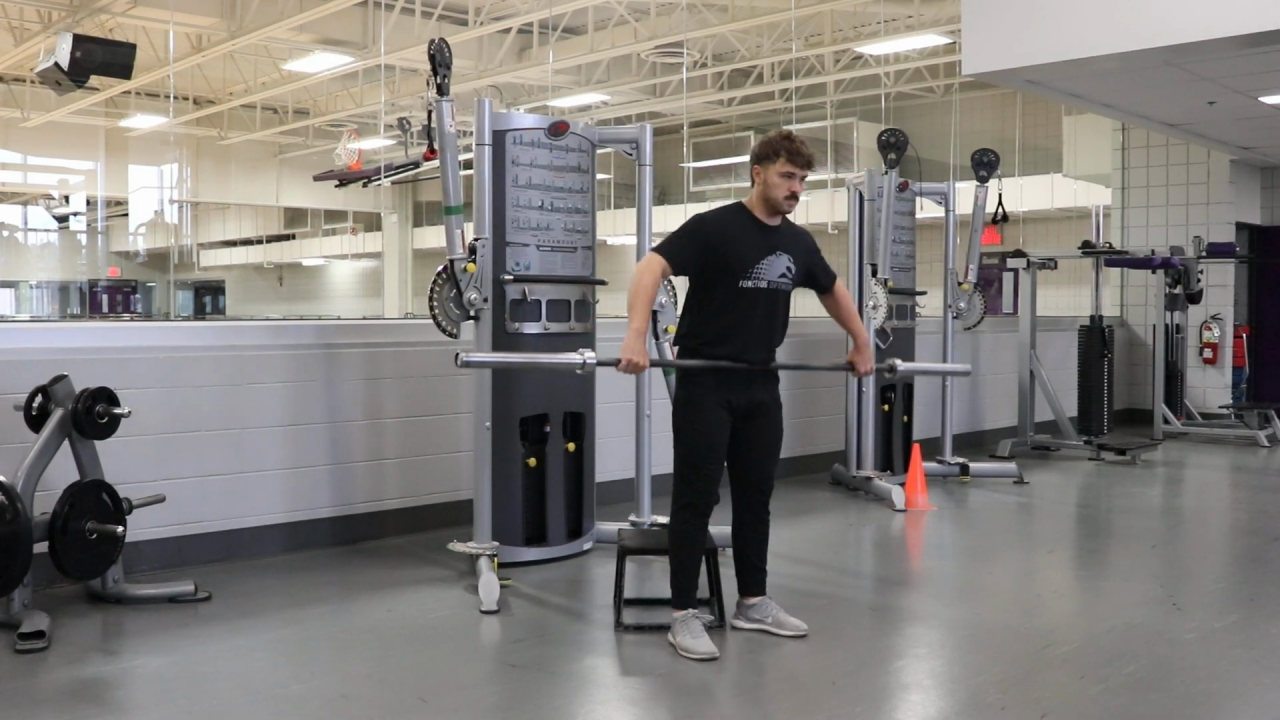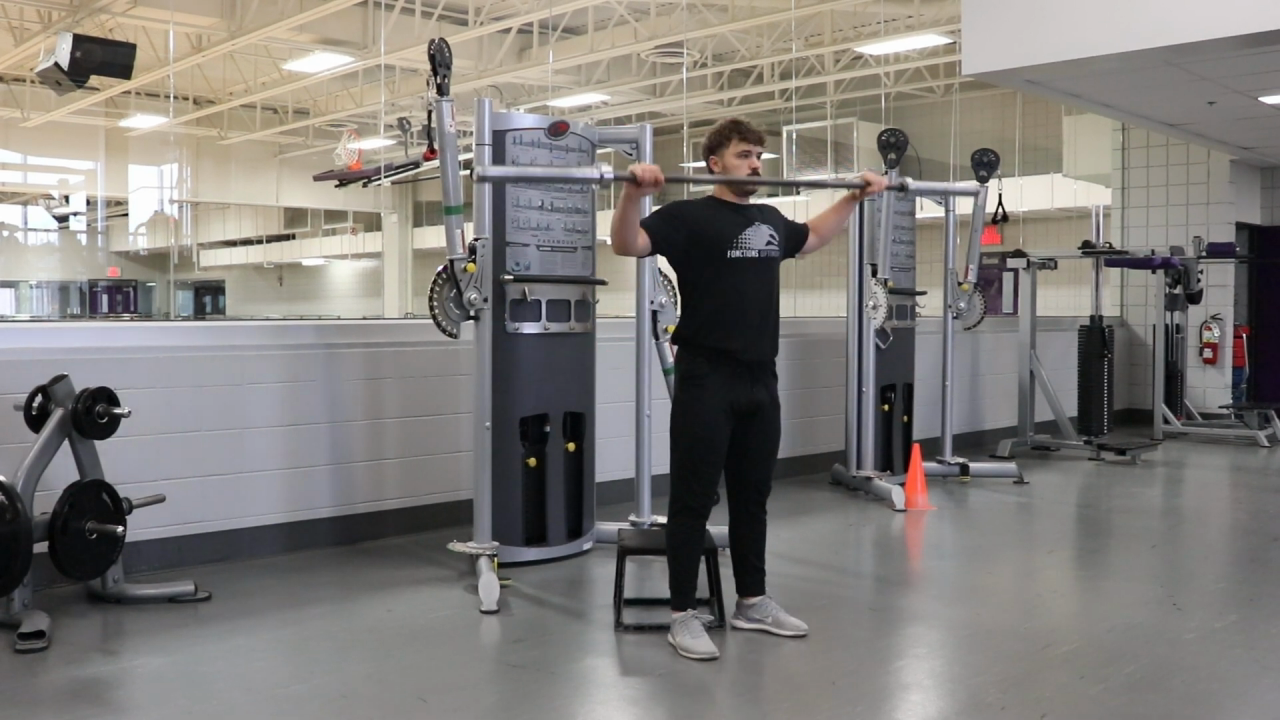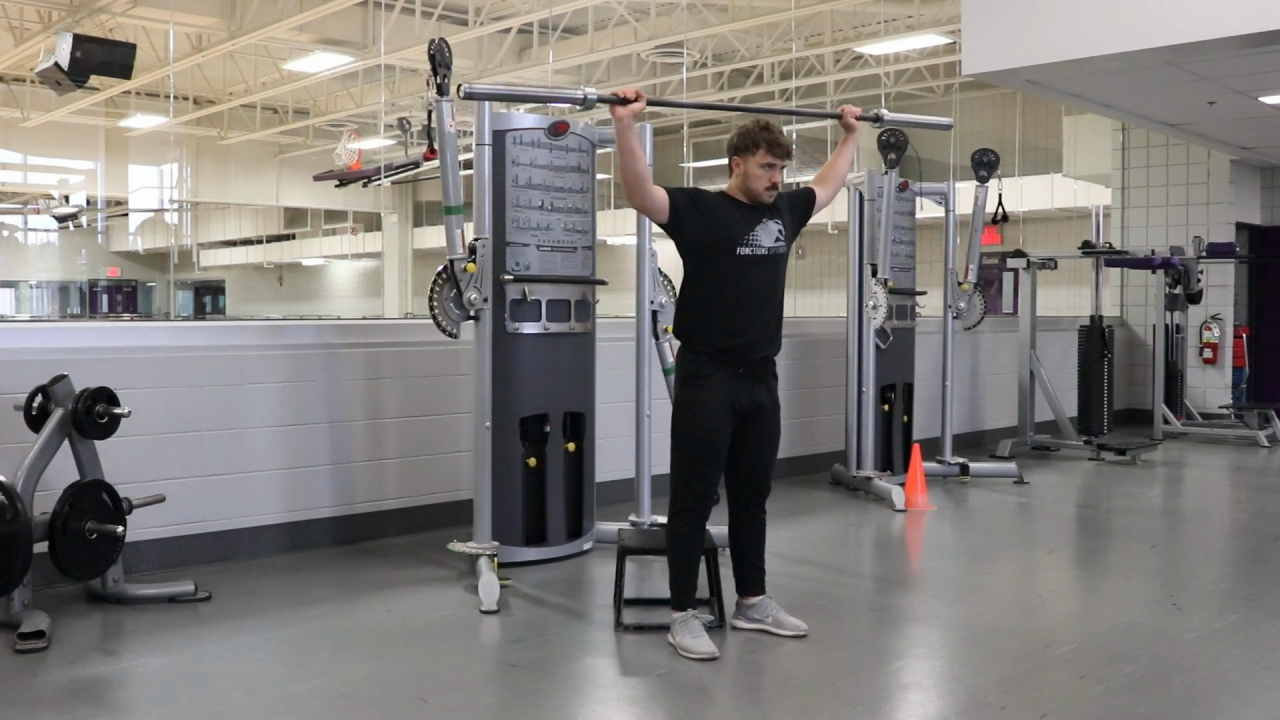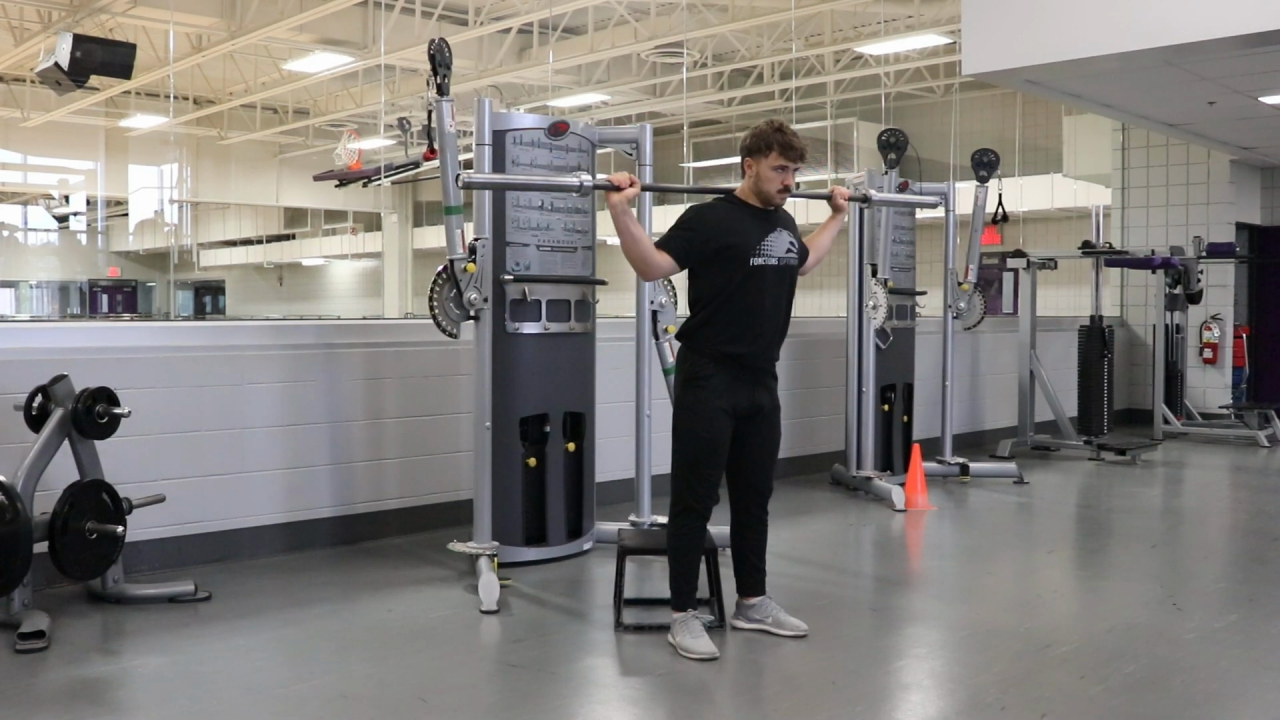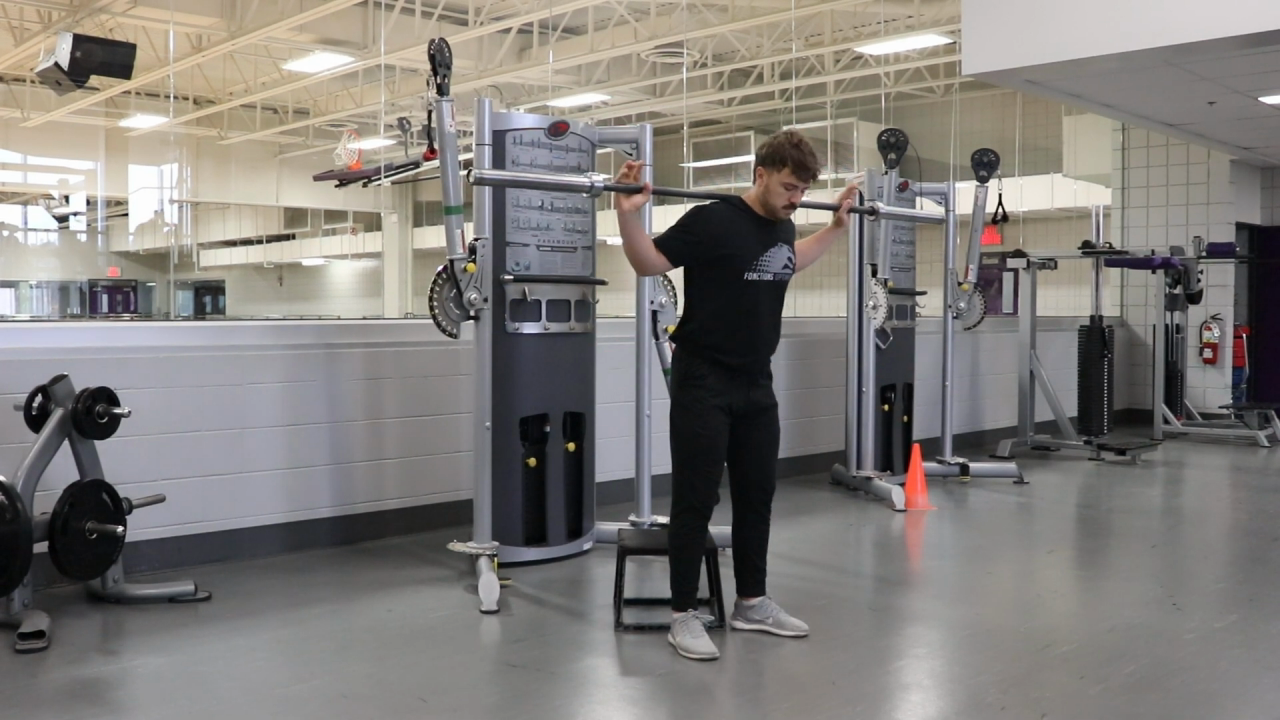
dt=0.4s
person 1, frame 1
left shoulder: (798, 242)
right shoulder: (714, 228)
left elbow: (831, 289)
right elbow: (650, 268)
left wrist: (861, 341)
right wrist: (636, 335)
left hip: (760, 384)
right hip: (704, 382)
left knee: (755, 496)
right knee: (696, 497)
left ankle: (753, 601)
right ankle: (683, 614)
person 1, frame 2
left shoulder: (771, 220)
right shoulder: (690, 216)
left elbow: (815, 235)
right elbow: (625, 242)
left wrist: (856, 196)
right wrist: (635, 190)
left hip: (760, 379)
right hip: (706, 379)
left knee: (752, 496)
right knee: (693, 500)
left ankle: (752, 600)
right ankle: (683, 614)
person 1, frame 3
left shoulder: (782, 212)
right shoulder: (699, 209)
left elbow: (827, 185)
right elbow: (639, 193)
left wrist: (850, 133)
right wrist: (624, 123)
left hip: (761, 379)
right hip: (708, 378)
left knee: (752, 496)
right knee: (694, 499)
left ankle: (752, 600)
right ankle: (683, 614)
person 1, frame 4
left shoulder: (784, 223)
right shoulder: (711, 218)
left elbow: (803, 262)
right elbow: (650, 265)
left wrist: (838, 215)
right wrist: (621, 209)
left hip: (761, 382)
right hip: (708, 380)
left knee: (754, 497)
right knee: (694, 501)
left ankle: (752, 601)
right ankle: (683, 615)
person 1, frame 5
left shoulder: (782, 228)
right shoulder: (712, 220)
right elbow: (647, 262)
left wrist: (837, 225)
right wrist: (627, 212)
left hip: (756, 382)
right hip: (703, 381)
left knee: (757, 495)
right knee: (695, 500)
left ankle: (752, 601)
right ankle: (684, 614)
